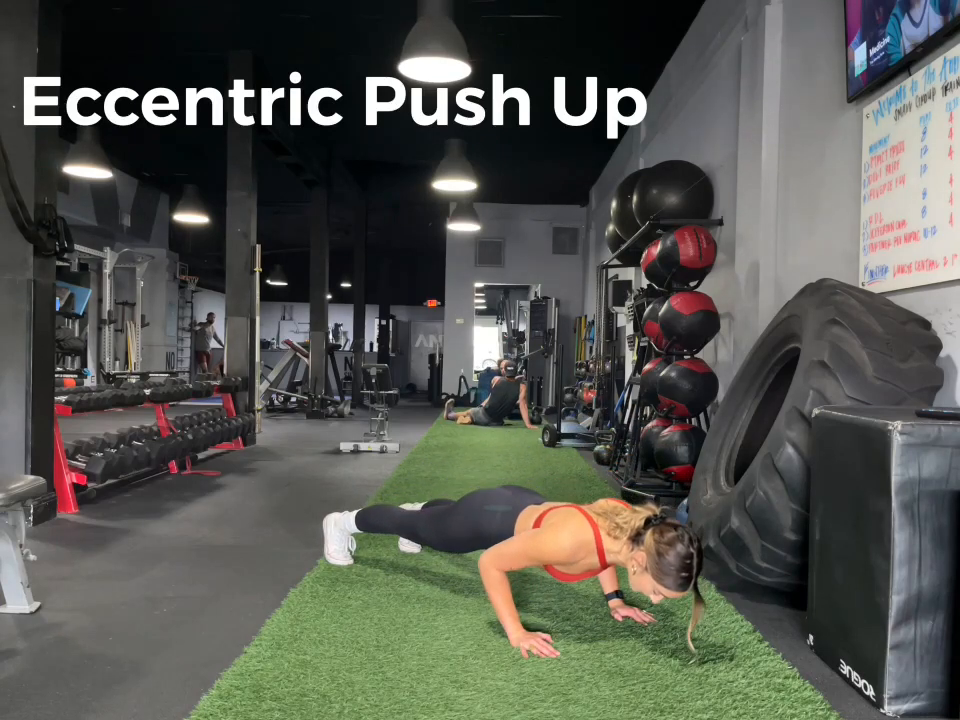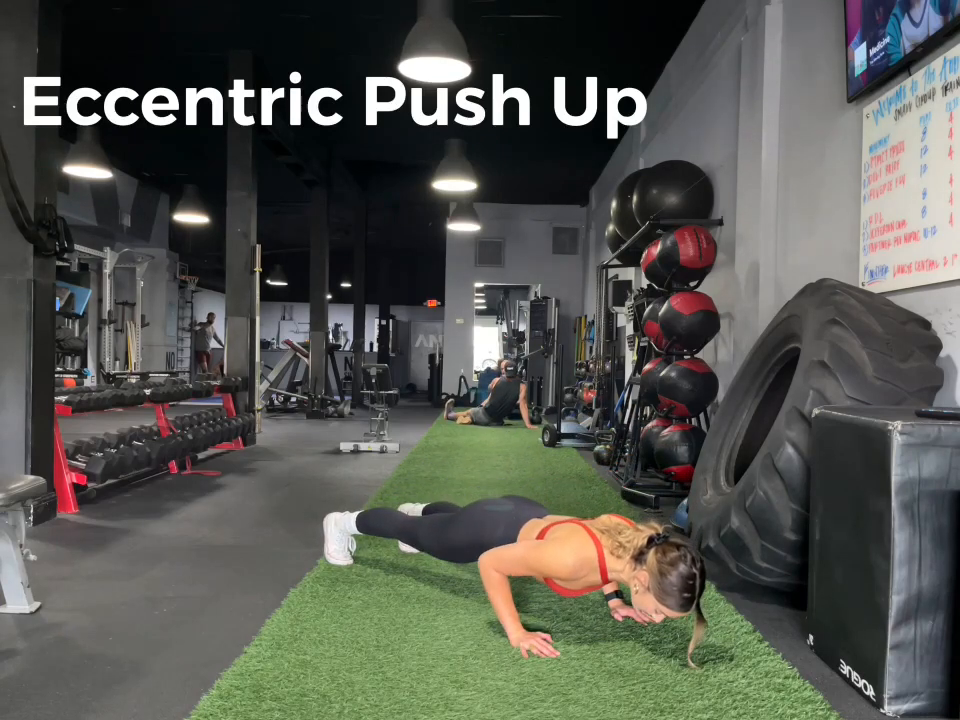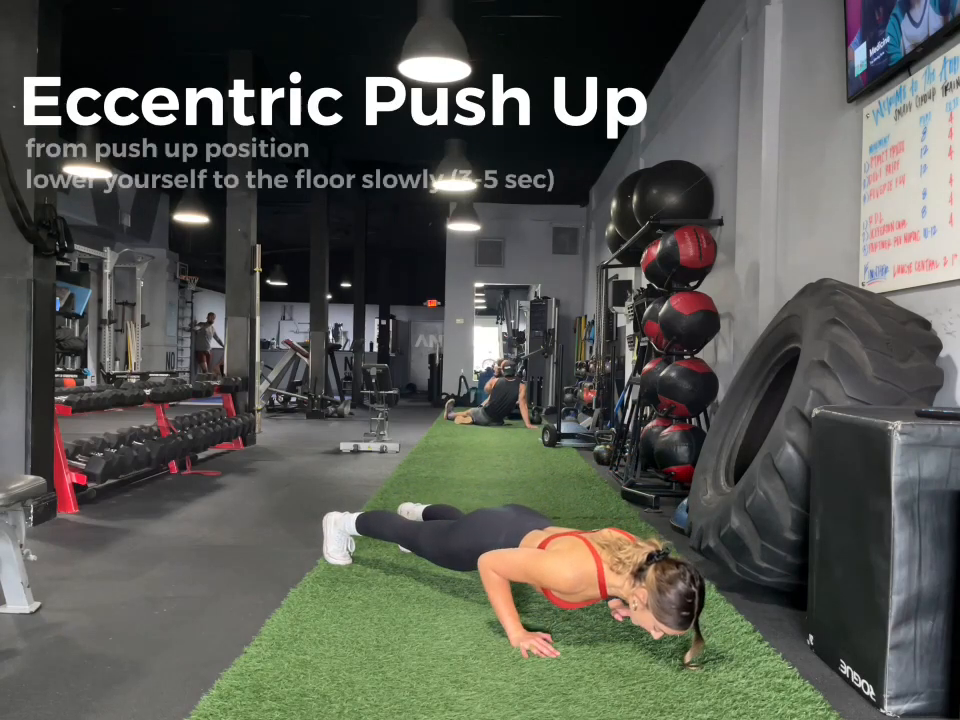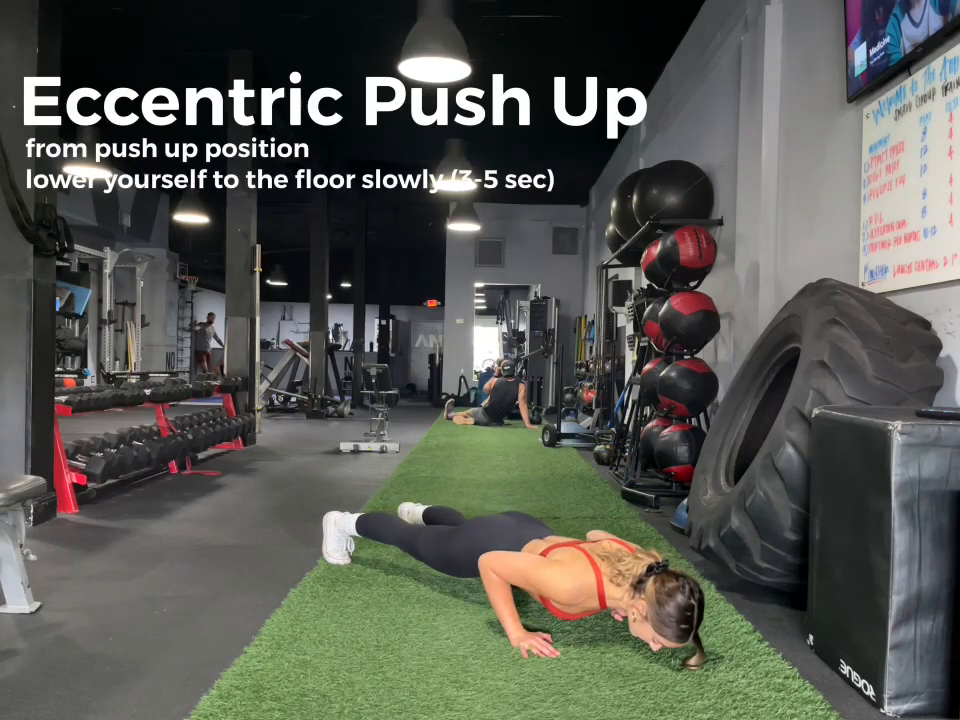
dt=0.4s
person 1, frame 1
left shoulder: (634, 526)
right shoulder: (571, 541)
right elbow: (489, 564)
left wrist: (614, 599)
right wrist: (515, 632)
left hip: (523, 508)
right hip: (487, 521)
left knee: (439, 516)
right knee: (413, 528)
left ankle: (417, 507)
right ankle: (342, 522)
person 1, frame 2
left shoulder: (636, 541)
right shoulder: (573, 558)
right elbow: (489, 563)
left wrist: (614, 600)
right wrist: (516, 633)
left hip: (524, 518)
right hip: (488, 532)
left knee: (452, 515)
right knee: (412, 531)
left ankle: (418, 509)
right ankle: (343, 523)
person 1, frame 3
left shoulder: (638, 556)
right shoulder: (573, 573)
right elbow: (489, 564)
left wrist: (613, 600)
right wrist: (516, 634)
left hip: (526, 528)
right hip: (490, 541)
left knee: (459, 520)
right knee: (413, 537)
left ankle: (416, 511)
right ankle: (343, 522)
person 1, frame 4
left shoulder: (639, 566)
right shoulder: (573, 585)
right elbow: (488, 563)
left wrist: (613, 602)
right wrist: (516, 633)
left hip: (527, 534)
right hip: (491, 546)
left knee: (461, 525)
right knee: (410, 539)
left ankle: (417, 511)
right ankle: (344, 522)
